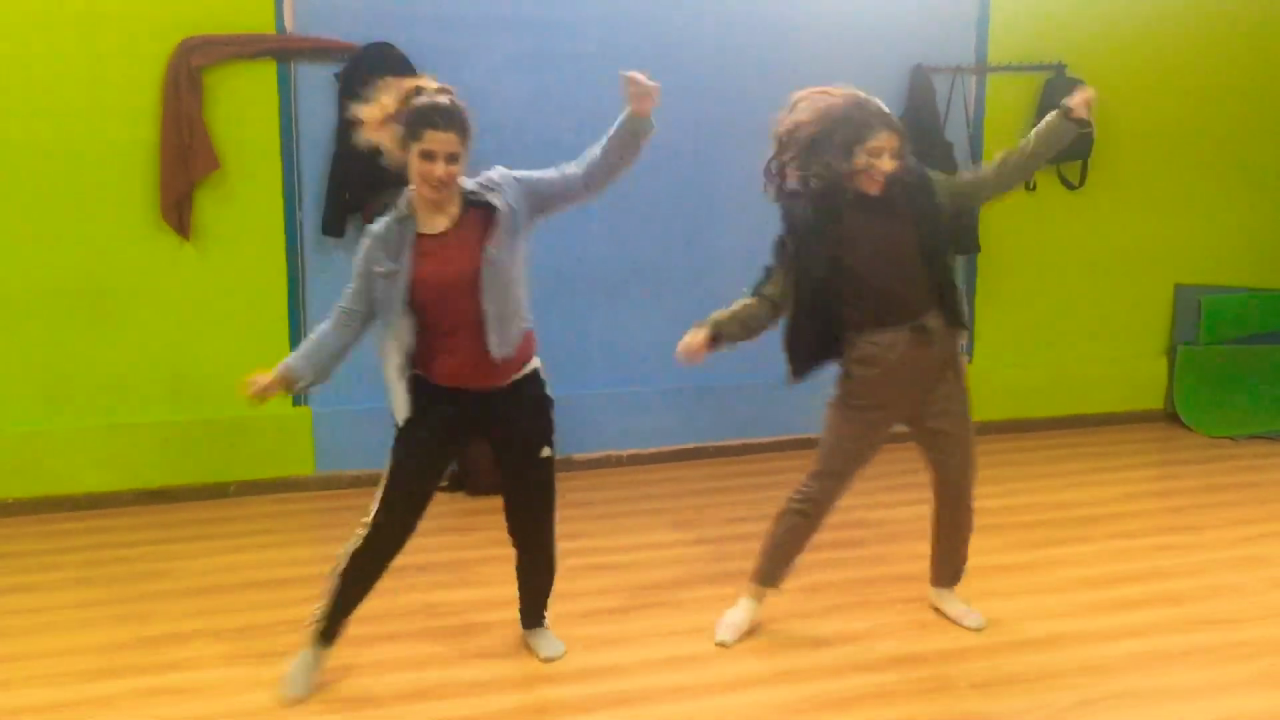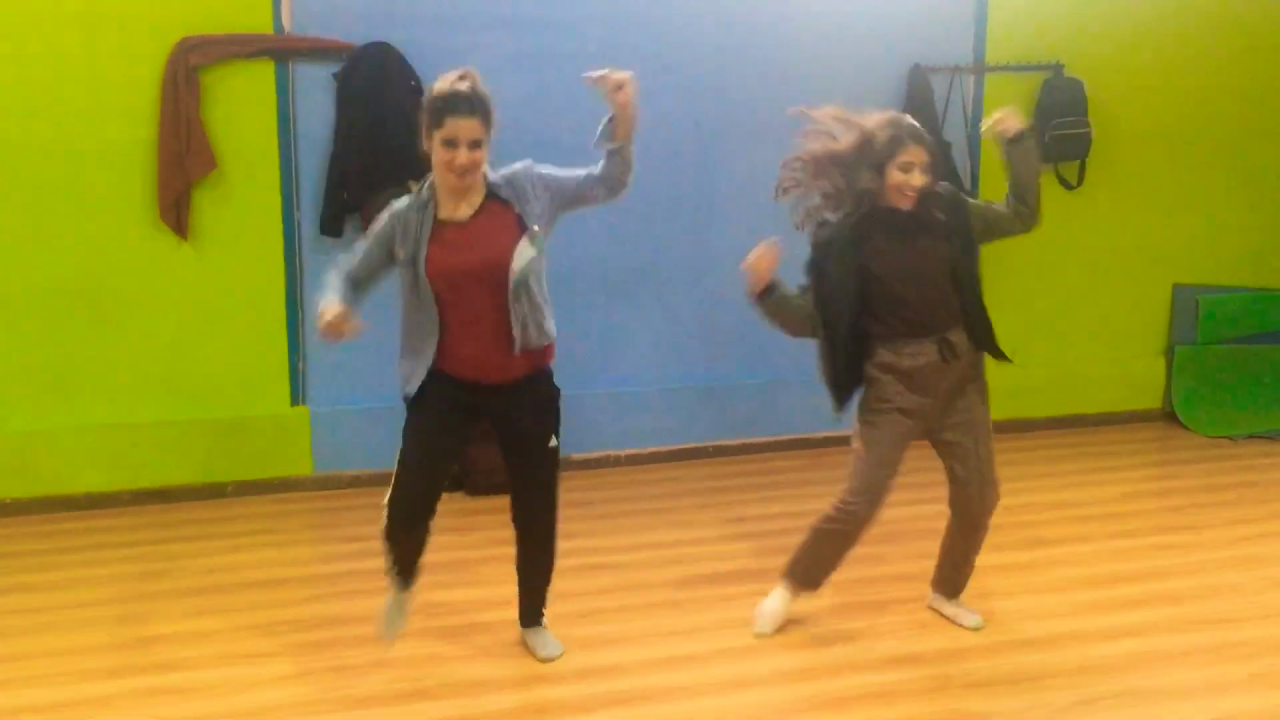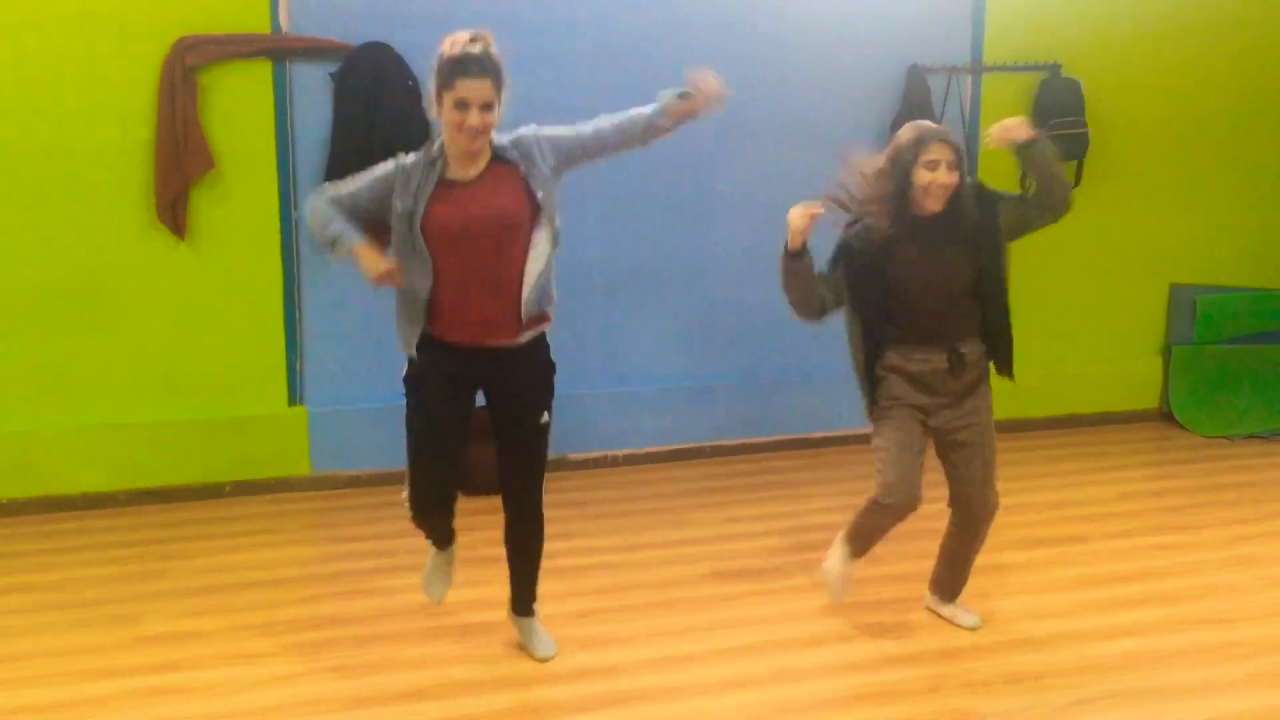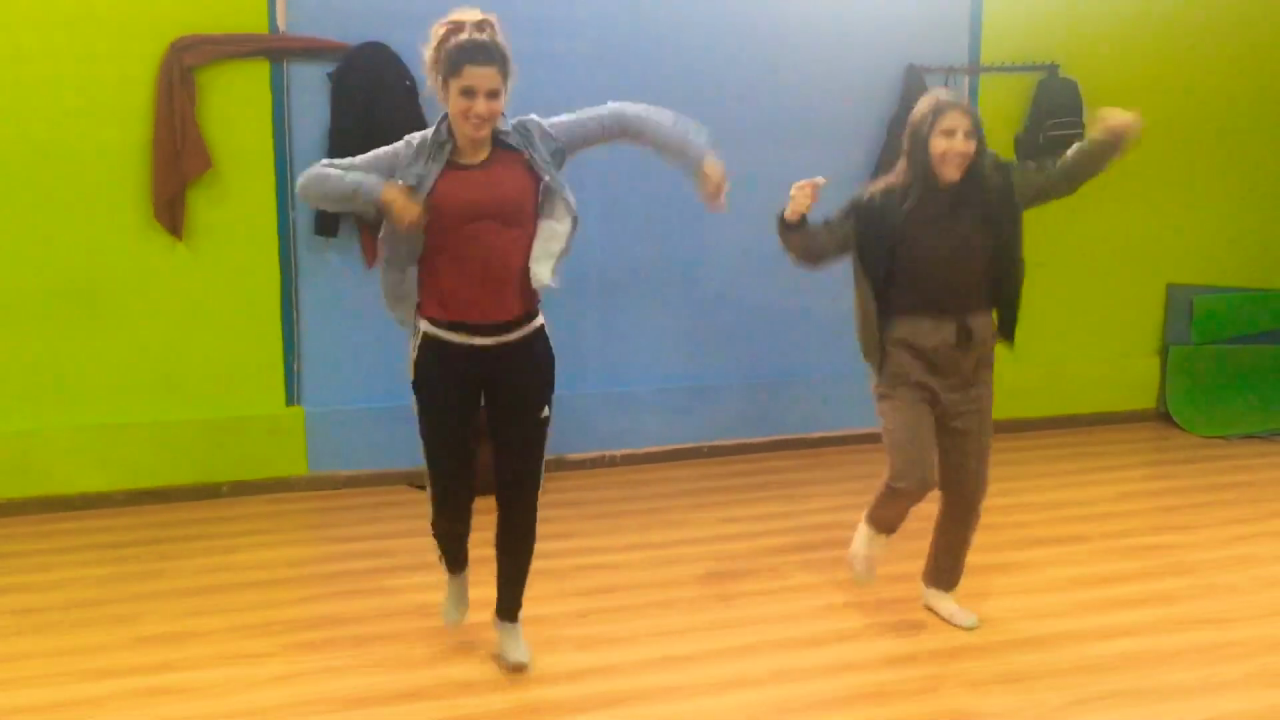
dt=0.1s
person 1, frame 1
left shoulder: (501, 199)
right shoulder: (386, 241)
left elbow: (590, 176)
right elbow: (347, 321)
left wrist: (636, 120)
right wrist: (286, 373)
left hip: (514, 390)
right hip: (436, 398)
left knee: (533, 526)
right knee: (384, 530)
left ankle: (534, 622)
right ankle: (319, 644)
person 1, frame 2
left shoulder: (521, 189)
right shoulder: (407, 218)
left elbow: (608, 183)
right elbow: (353, 275)
left wrist: (620, 121)
right wrist: (334, 307)
left hip: (524, 380)
right hip: (444, 381)
left knee: (537, 517)
right knee: (406, 515)
left ankle: (532, 620)
right ankle: (402, 583)
person 1, frame 3
left shoulder: (531, 154)
right shoulder: (411, 176)
left elbow: (614, 131)
right elbow: (322, 205)
left wrist: (680, 105)
right wrist: (359, 249)
left hip: (523, 352)
right hip: (442, 355)
left knee: (523, 495)
right knee: (429, 495)
left ankle: (525, 613)
right ankle: (443, 545)
person 1, frame 4
left shoulder: (531, 141)
right shoulder: (418, 155)
left elbow: (624, 119)
right elbow: (313, 184)
left wrist: (697, 152)
right wrist: (381, 192)
left hip: (521, 346)
right hip: (445, 350)
left knee: (520, 490)
right knee: (449, 486)
left ankle: (508, 619)
right ankle: (456, 577)
person 2, frame 1
left shoulder: (914, 190)
right shoulder: (810, 218)
left elbow: (997, 180)
right elbow: (771, 299)
left wrist: (1066, 119)
right wrist: (714, 332)
left hip: (934, 358)
right hip: (869, 367)
left knee: (957, 485)
right knee: (819, 489)
left ankle: (944, 587)
right ankle: (754, 594)
person 2, frame 2
left shoulder: (946, 214)
right shoulder: (843, 234)
left elbow: (1023, 217)
right elbow: (806, 321)
left wrist: (1018, 142)
right wrist: (763, 287)
left hip: (957, 374)
right hip: (893, 380)
left knee: (978, 496)
right knee: (859, 503)
left ankle: (948, 592)
right ankle: (792, 586)
person 2, frame 3
left shoulder: (977, 215)
right shoulder: (869, 237)
left elbow: (1055, 202)
right elbow: (813, 304)
left wrist: (1031, 143)
right wrist: (796, 249)
left hip: (967, 379)
right hip: (905, 384)
left knee: (979, 503)
right knee: (898, 495)
left ankle: (945, 594)
right ankle: (849, 545)
person 2, frame 4
left shoulder: (995, 190)
right shoulder: (887, 204)
left elbow: (1070, 173)
right elbow: (814, 252)
left wrist: (1108, 136)
right wrist: (794, 222)
left hip: (970, 356)
right hip: (904, 355)
left knee: (967, 487)
right knee: (913, 476)
left ankle: (941, 586)
right ankle: (876, 524)
